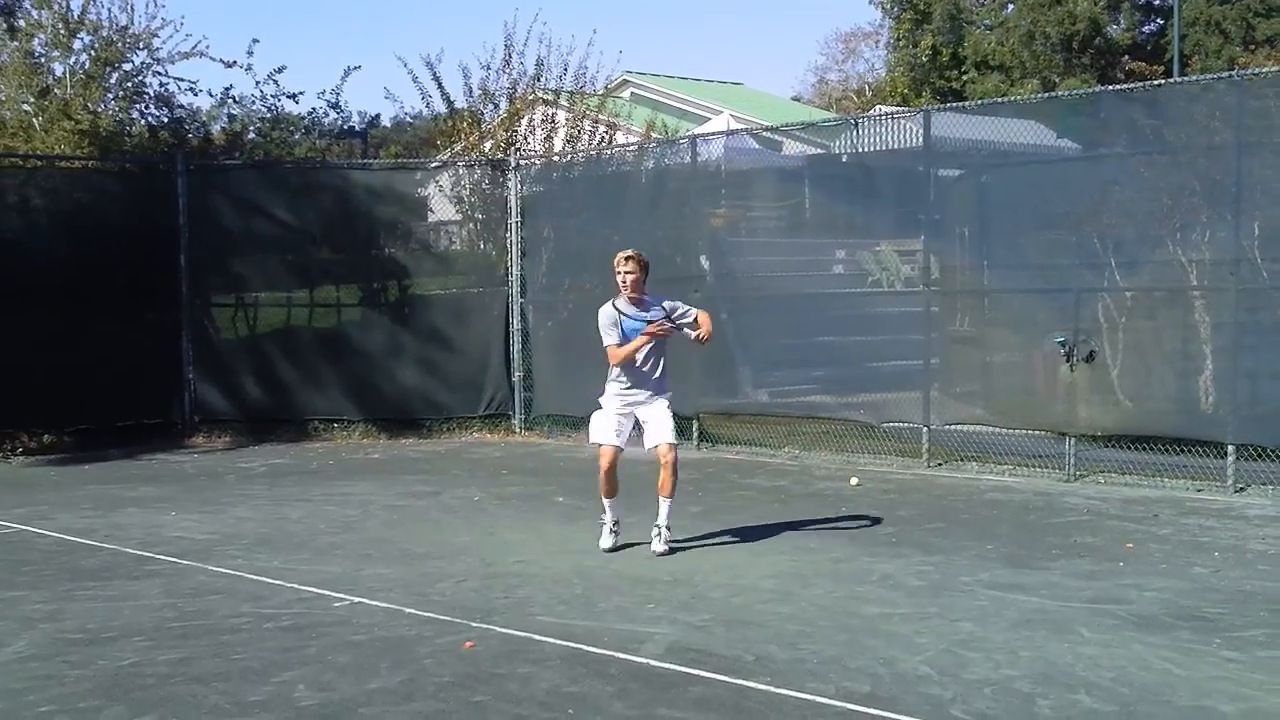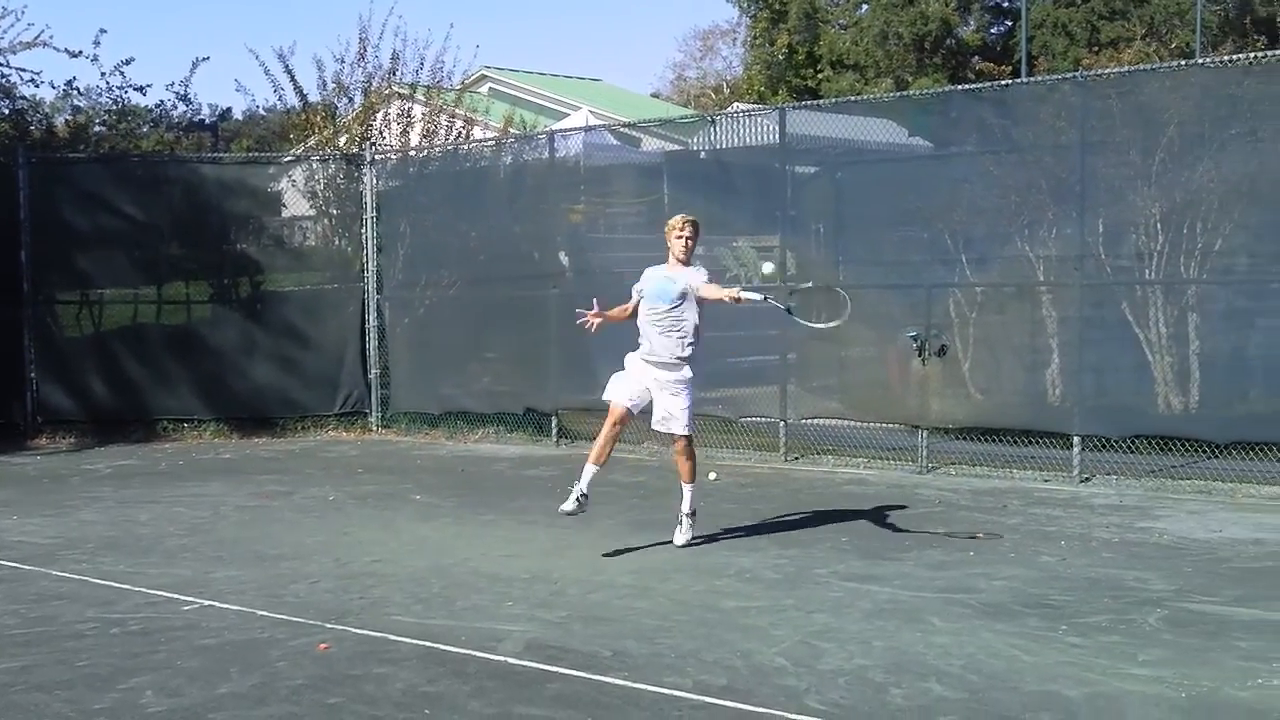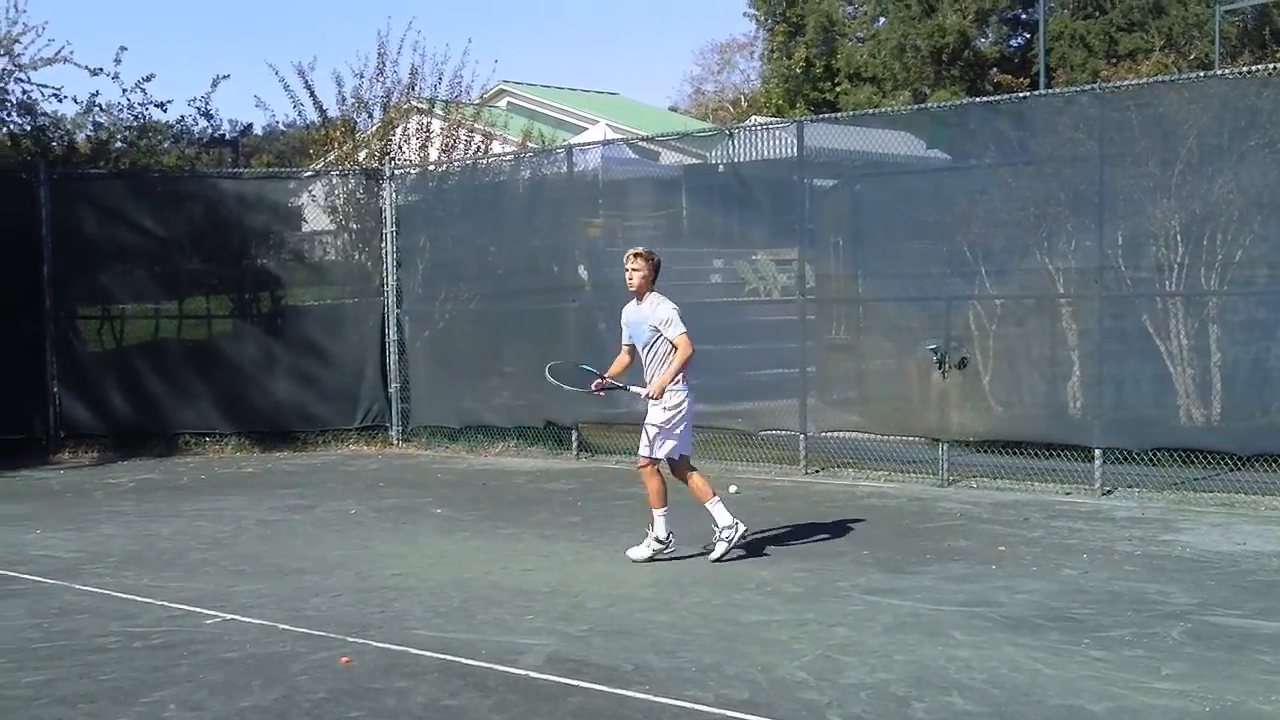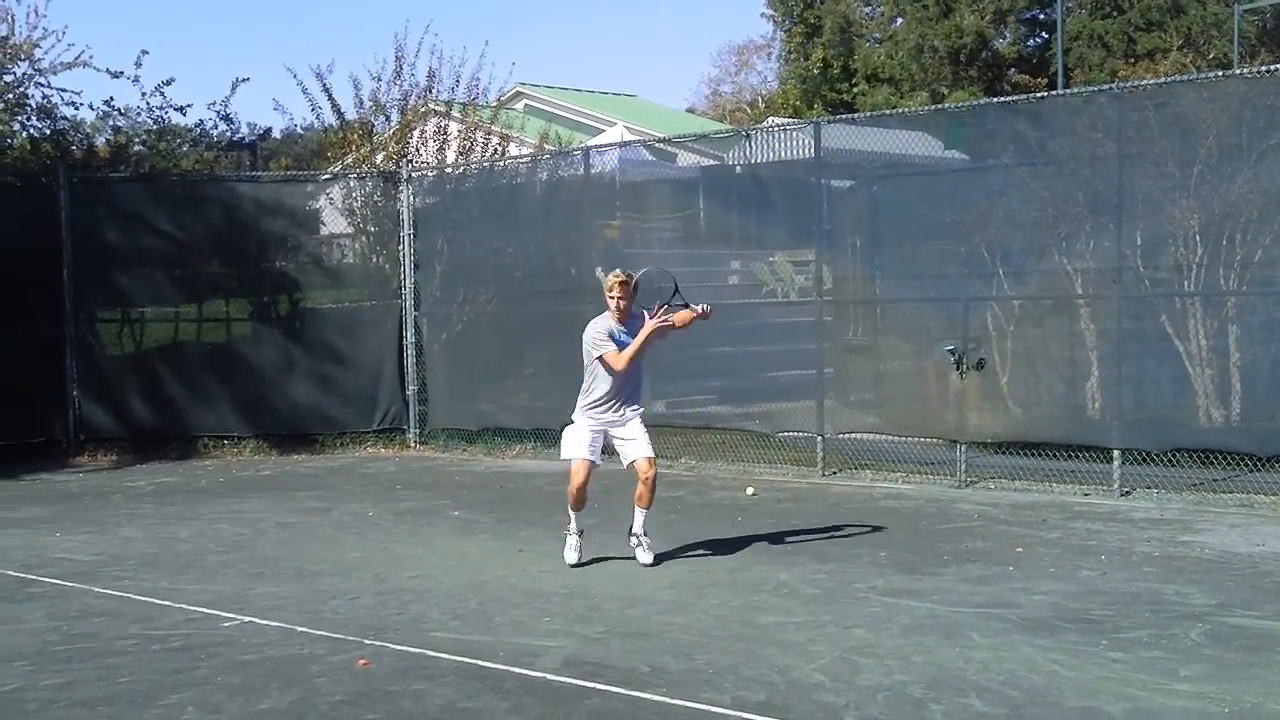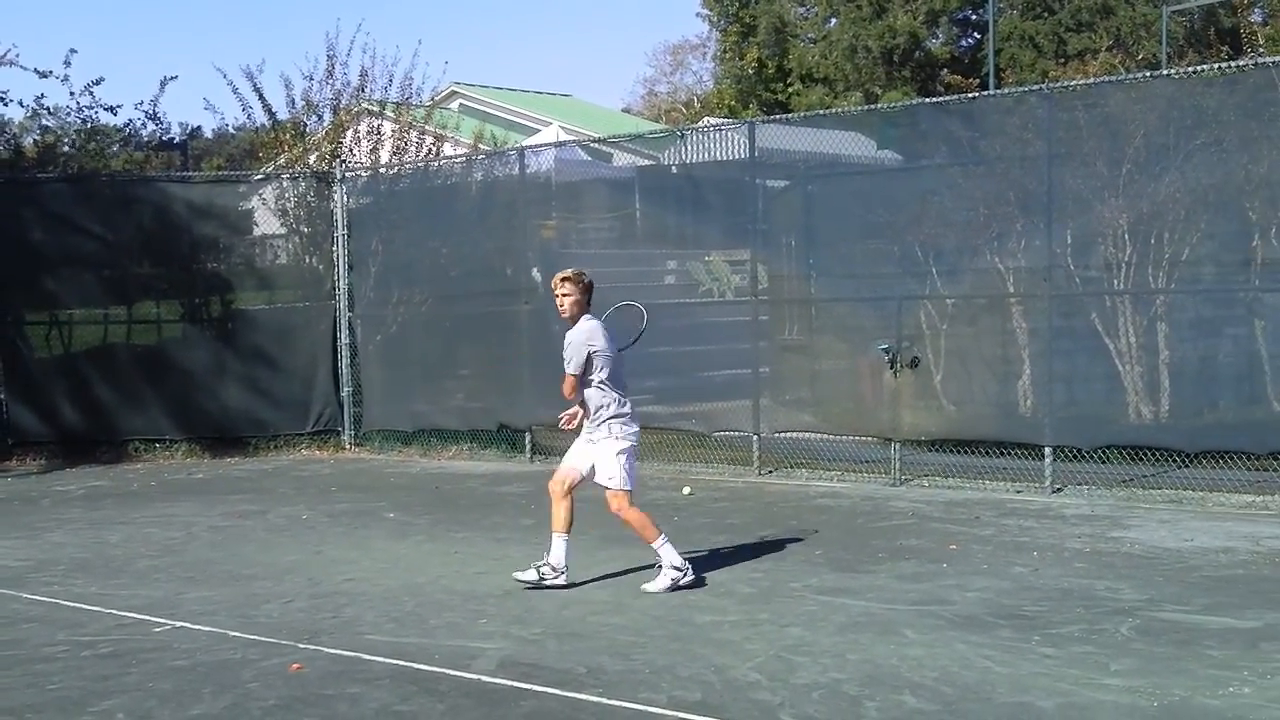
dt=1s
person 1, frame 1
left shoulder: (662, 307)
right shoulder: (608, 312)
left elbow: (700, 315)
right elbow: (616, 359)
left wrist: (705, 328)
right wrist: (645, 337)
left hip: (654, 397)
right hip: (618, 398)
left knee: (668, 458)
right knee: (607, 463)
left ankle: (662, 527)
right ankle: (610, 522)
person 1, frame 2
left shoulder: (697, 275)
right shoulder: (650, 276)
left elbow: (707, 290)
right elbow: (629, 311)
left wrist: (726, 294)
right wrist: (604, 316)
left hip: (676, 372)
right hip: (641, 365)
left knee: (682, 445)
right knee: (614, 421)
left ankle: (686, 513)
right ankle: (581, 491)
person 1, frame 3
left shoulder: (662, 308)
right shoulder: (629, 312)
left elbow: (686, 348)
right elbow: (626, 355)
left wrist: (663, 381)
right wrist: (606, 378)
left hip: (670, 399)
right hip: (662, 400)
left knee: (646, 464)
right knee: (680, 466)
left ankle: (660, 537)
right ankle: (727, 524)
person 1, frame 4
left shoulder: (640, 319)
right shoulder: (596, 329)
left elbow: (678, 318)
right elbow: (619, 365)
left wrist: (697, 312)
right wrist: (645, 332)
left hip: (628, 414)
right hip: (591, 416)
left knee: (647, 473)
right knee: (579, 482)
left ankle: (638, 534)
right ankle: (573, 530)
person 1, frame 5
left shoulder: (580, 334)
right shoulder: (590, 329)
left elbow: (569, 391)
right wrist: (582, 407)
left hip: (613, 431)
right hip: (594, 430)
left knee: (620, 505)
right knee: (558, 487)
left ankle: (676, 566)
right ankle: (556, 566)
